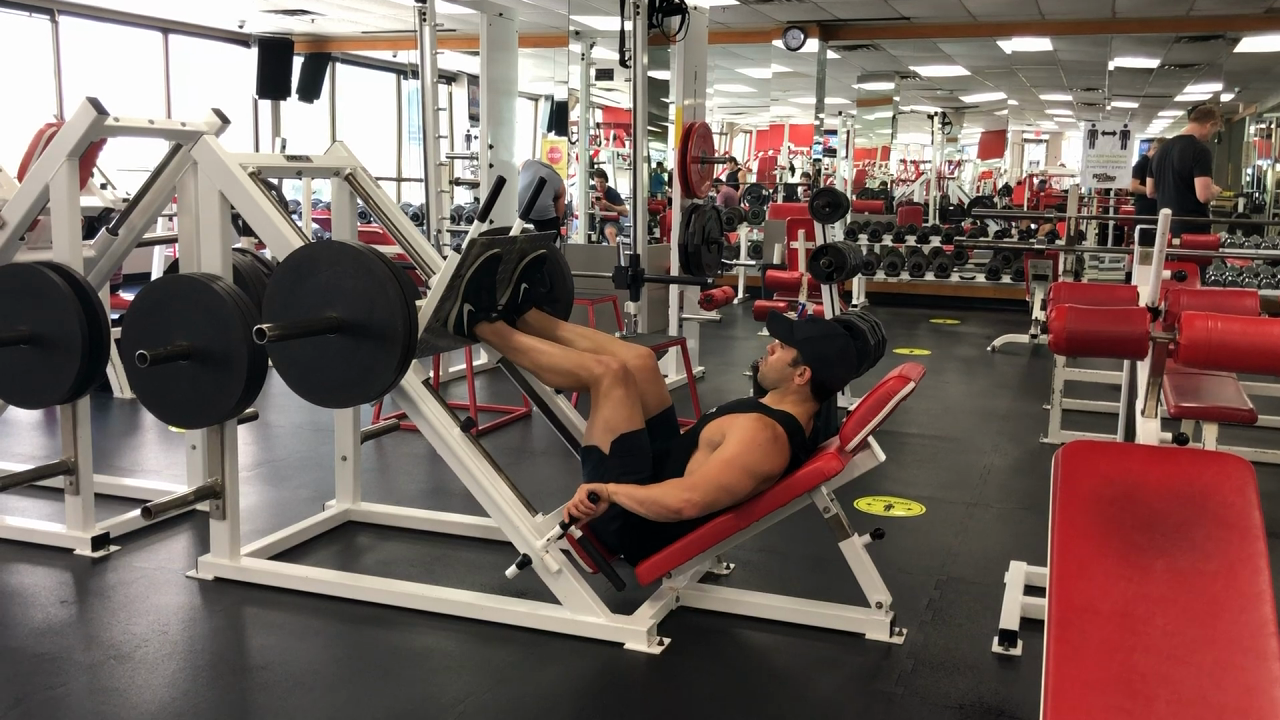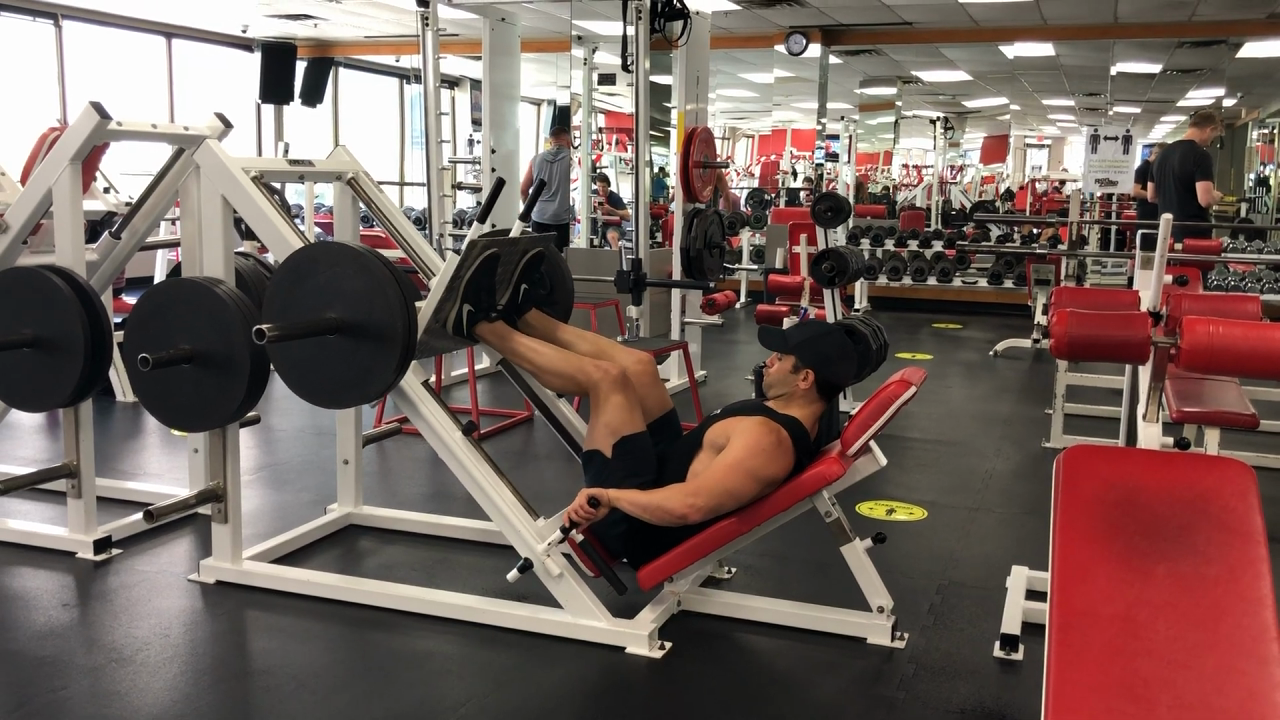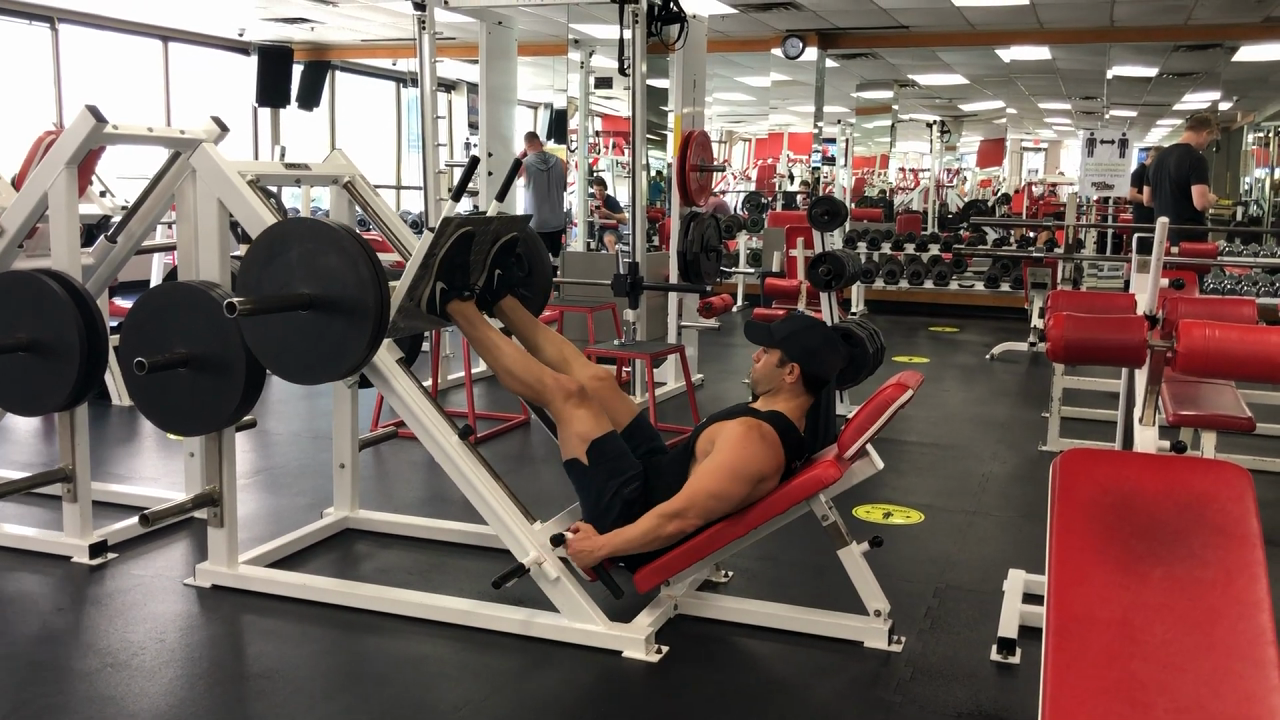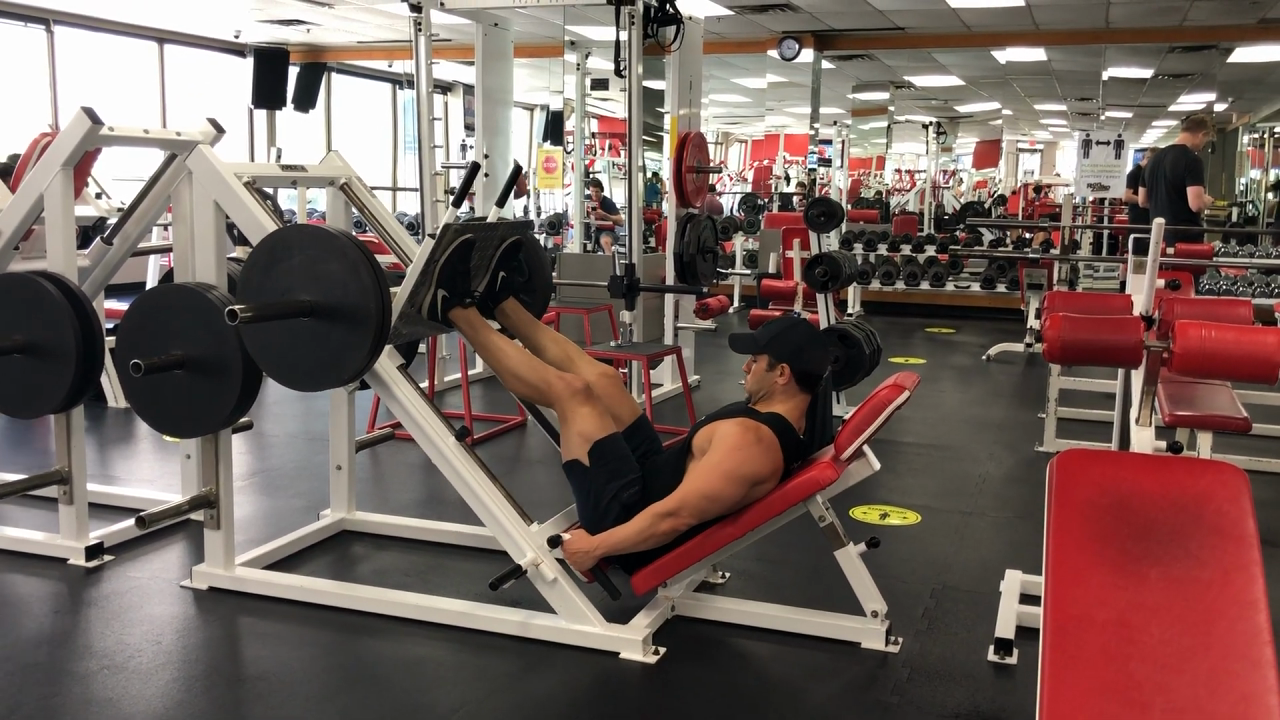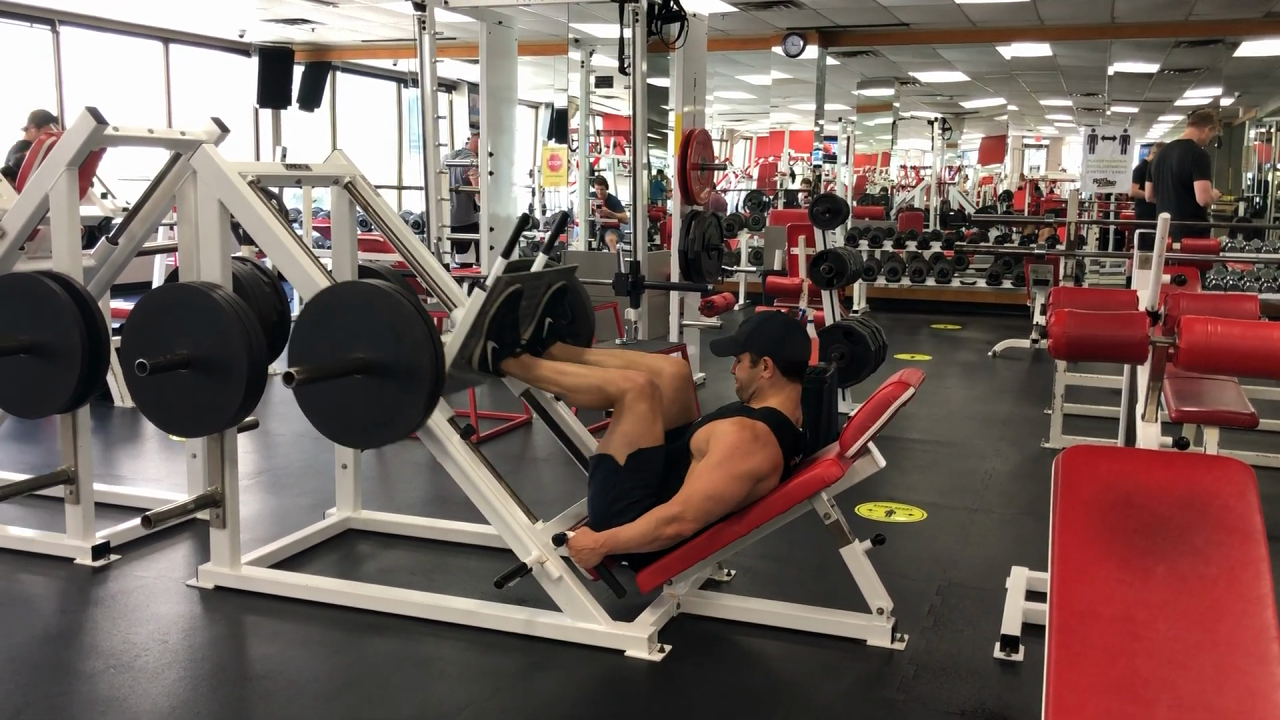
dt=1s
person 1, frame 1
left shoulder: (762, 435)
right shoulder: (790, 421)
left elbow: (686, 501)
left wrist: (607, 490)
left hip: (632, 522)
left knee: (608, 371)
right knee: (638, 360)
left ankle: (483, 322)
right ankle: (521, 313)
person 1, frame 2
left shoulder: (768, 438)
right shoulder: (795, 424)
left elbow: (689, 506)
left wrist: (606, 496)
left hip: (636, 526)
left knee: (608, 375)
right knee: (636, 366)
left ankle: (481, 323)
right ankle: (520, 313)
person 1, frame 3
left shoulder: (754, 438)
right shoulder: (787, 424)
left elbow: (682, 518)
left wrist: (601, 547)
left hip: (632, 512)
right hip: (656, 474)
left knee: (567, 392)
right knee: (595, 380)
left ankle: (456, 303)
right ankle: (496, 296)
person 1, frame 4
left shoulder: (751, 440)
right shoulder: (787, 428)
left elbow: (676, 517)
left wrist: (596, 546)
left hip: (627, 515)
left knee: (571, 390)
right knee: (601, 380)
left ankle: (457, 309)
right ankle: (499, 301)
person 1, frame 5
left shoulder: (747, 437)
right shoulder: (787, 424)
left elbow: (679, 523)
left wrist: (601, 544)
left hip: (629, 518)
left knee: (636, 387)
right knee: (670, 373)
left ankle: (508, 359)
right ankle: (547, 346)
